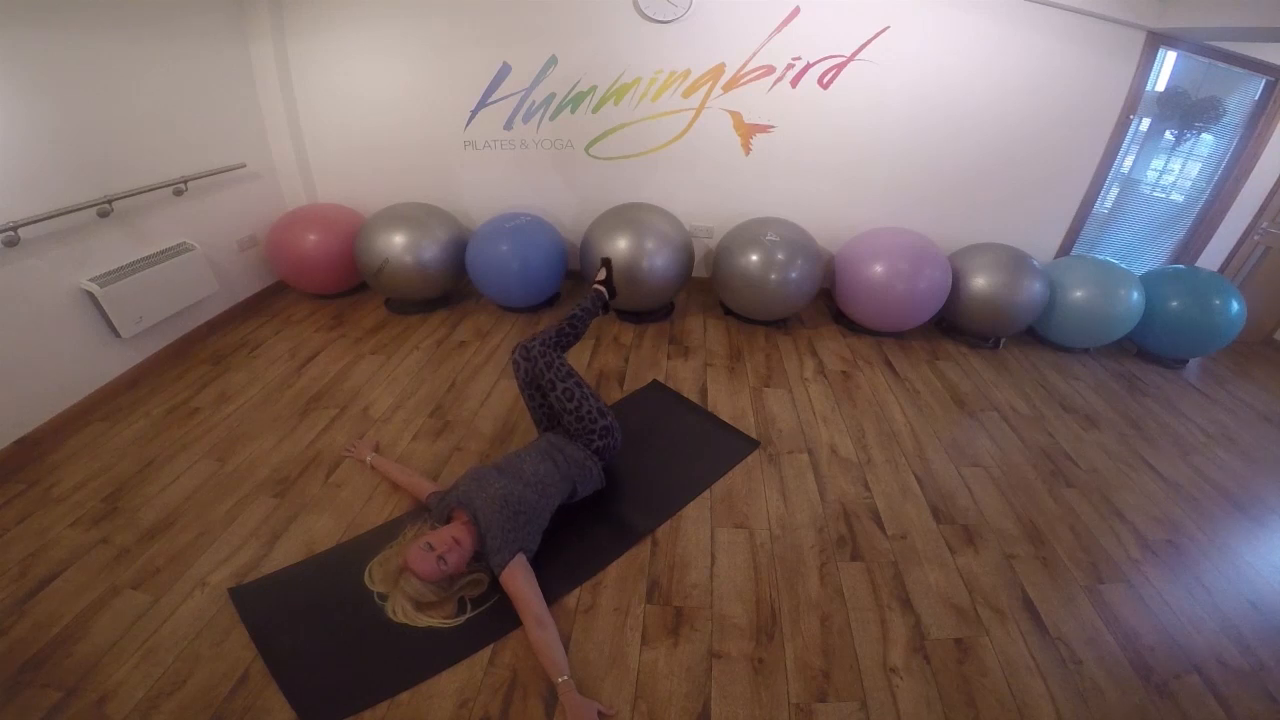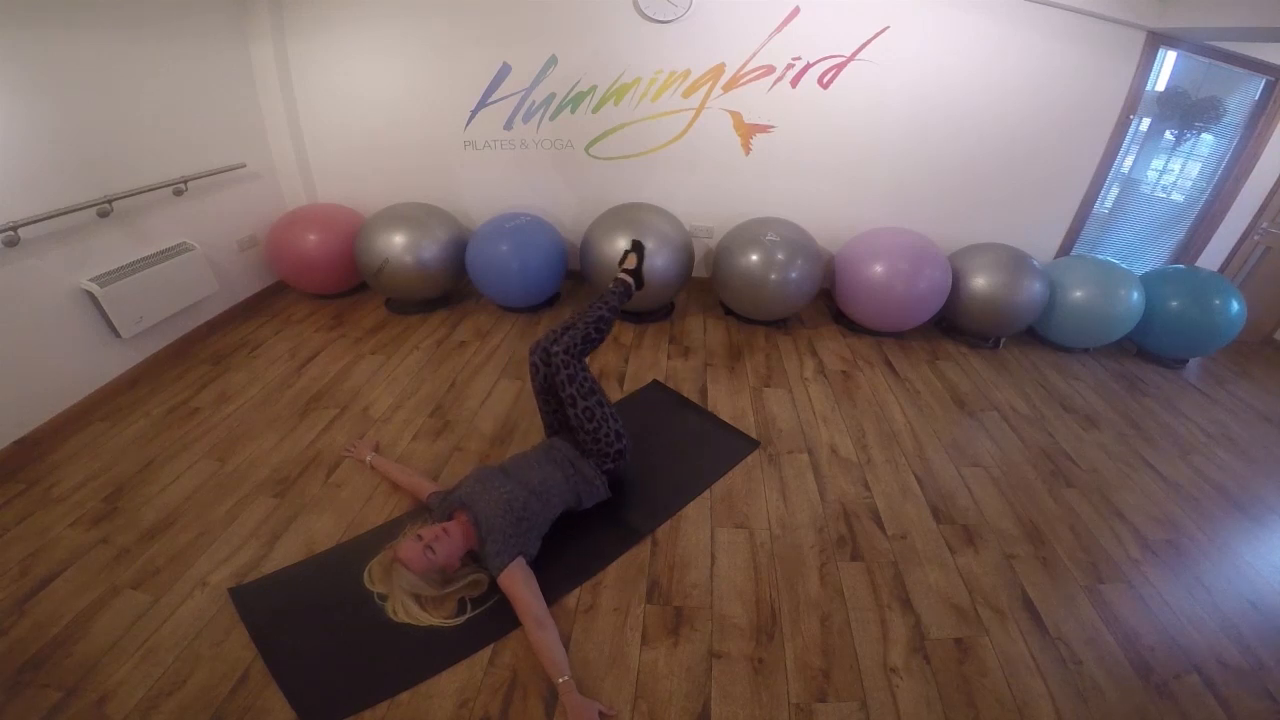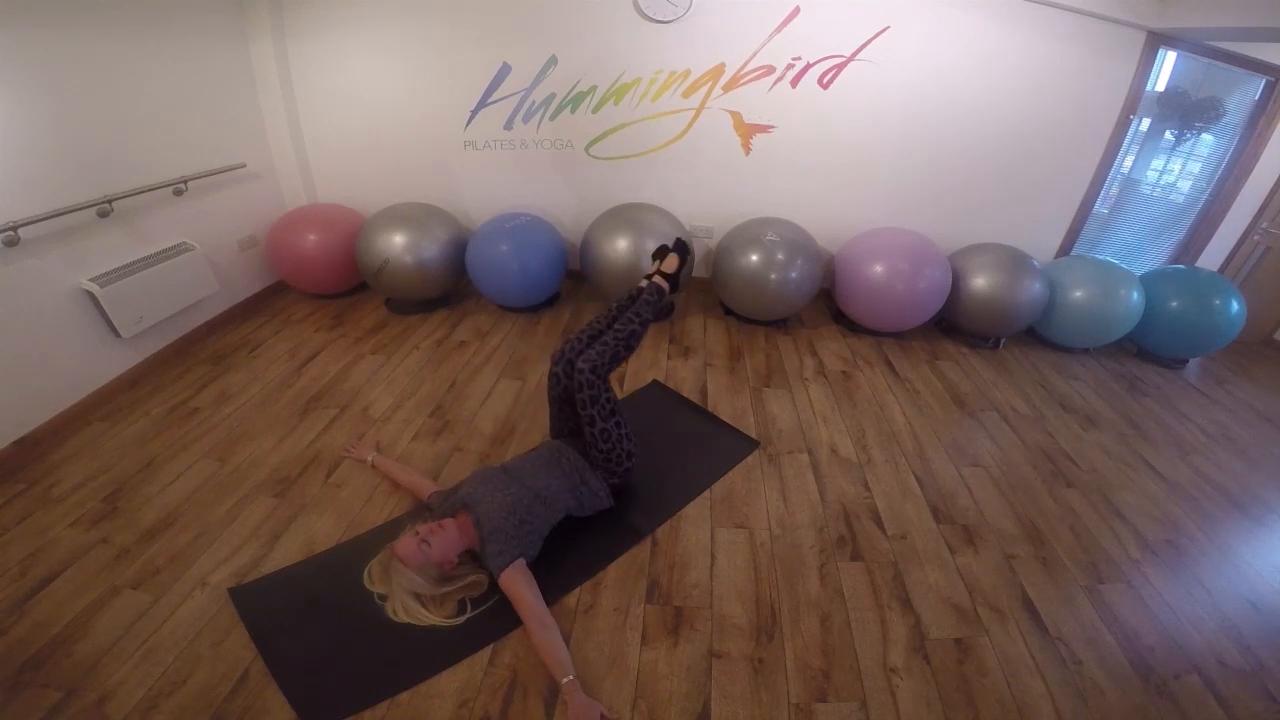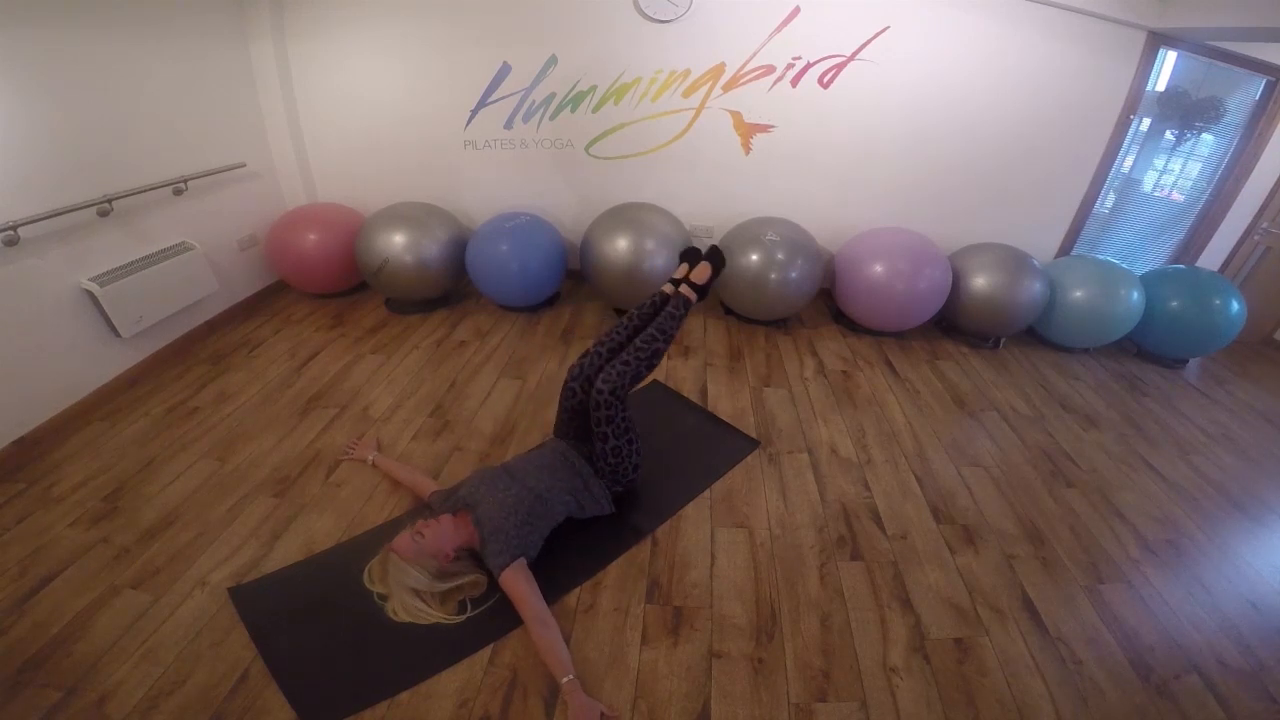
dt=0.5s
person 1, frame 1
left shoulder: (444, 510)
right shoulder: (497, 547)
left elbow: (413, 477)
right elbow: (537, 621)
left wrist: (369, 456)
left hip: (552, 445)
right hip: (586, 452)
left knee: (527, 352)
left ankle: (601, 294)
right ankle: (600, 293)
person 1, frame 2
left shoulder: (448, 508)
right shoulder: (495, 549)
left elbow: (414, 478)
right elbow: (537, 622)
left wrist: (371, 457)
left hip: (559, 449)
right hip: (593, 462)
left knee: (546, 353)
right knee: (558, 356)
left ankle: (624, 281)
right ankle: (625, 282)
person 1, frame 3
left shoulder: (448, 507)
right shoulder: (496, 550)
left elbow: (415, 478)
right elbow: (540, 623)
left wrist: (372, 456)
left hip: (561, 451)
right hip: (597, 474)
left knee: (568, 361)
right knee: (587, 368)
left ankle: (652, 284)
right ankle: (661, 286)
person 1, frame 4
left shoulder: (450, 506)
right shoulder: (495, 547)
left elbow: (416, 477)
right elbow: (539, 621)
left wrist: (372, 455)
left hip: (563, 451)
right hip: (600, 477)
left knee: (585, 377)
right knee: (607, 385)
left ankle: (675, 289)
right ankle: (687, 294)
